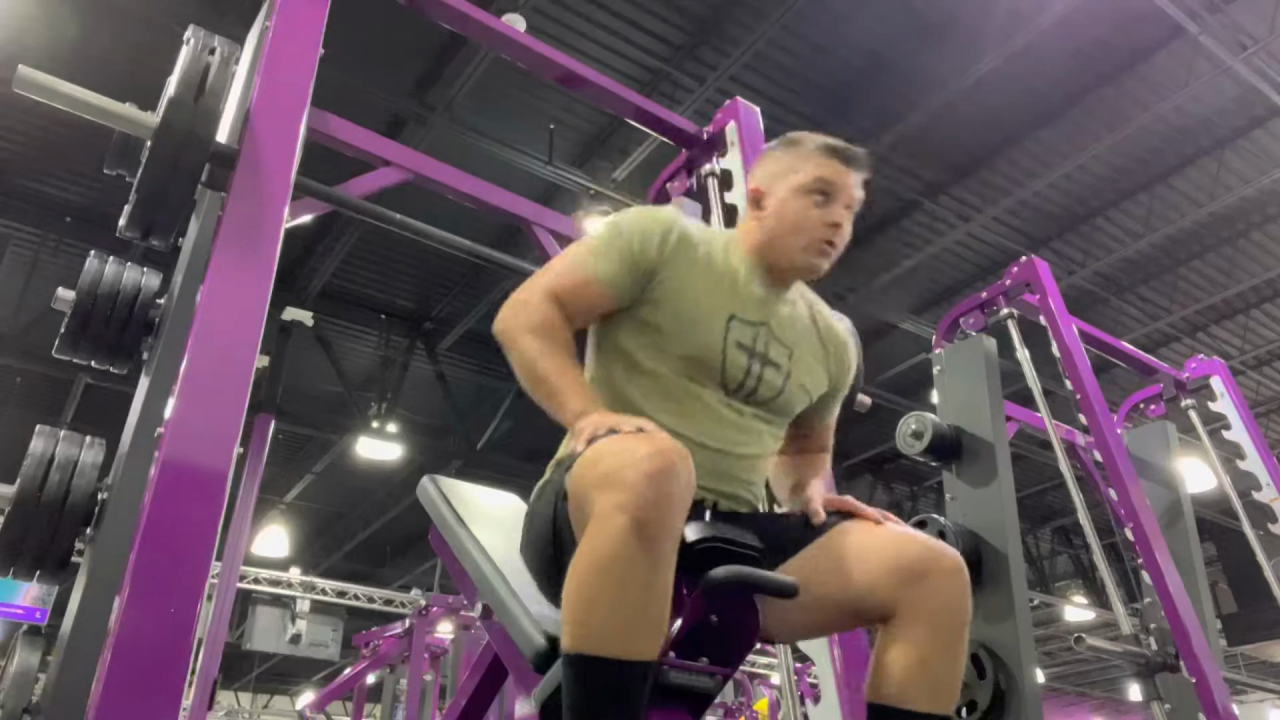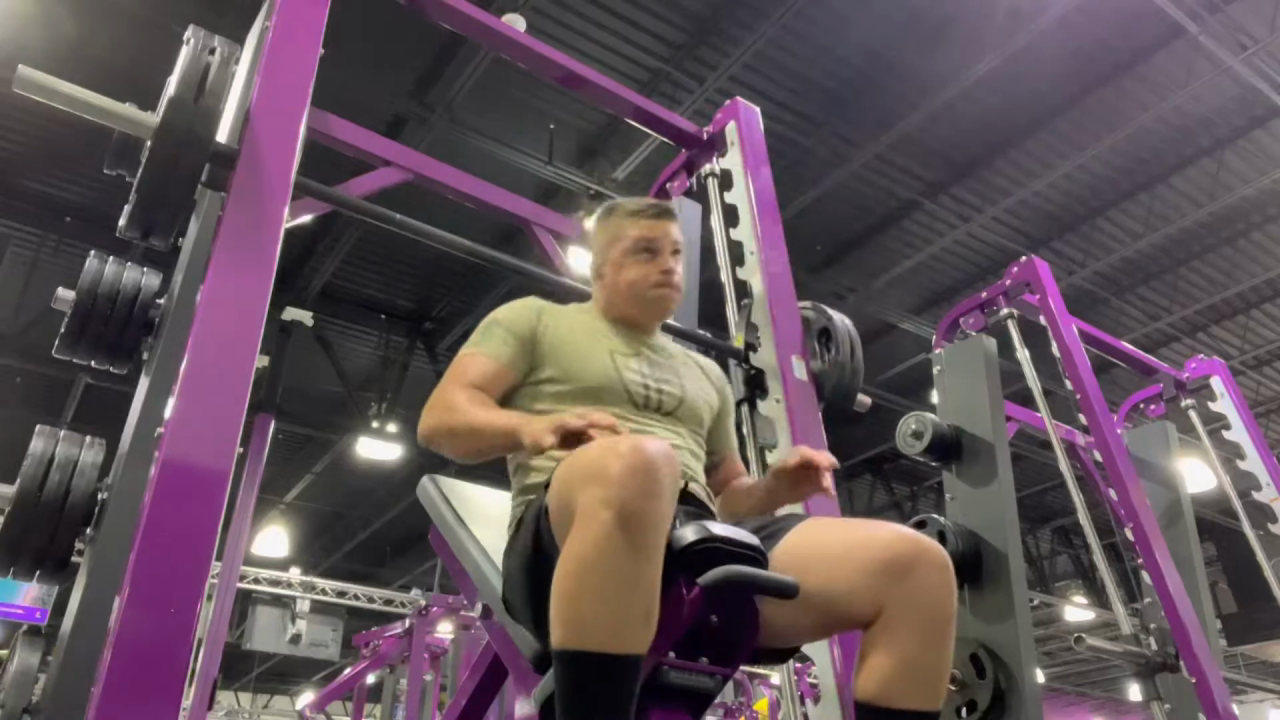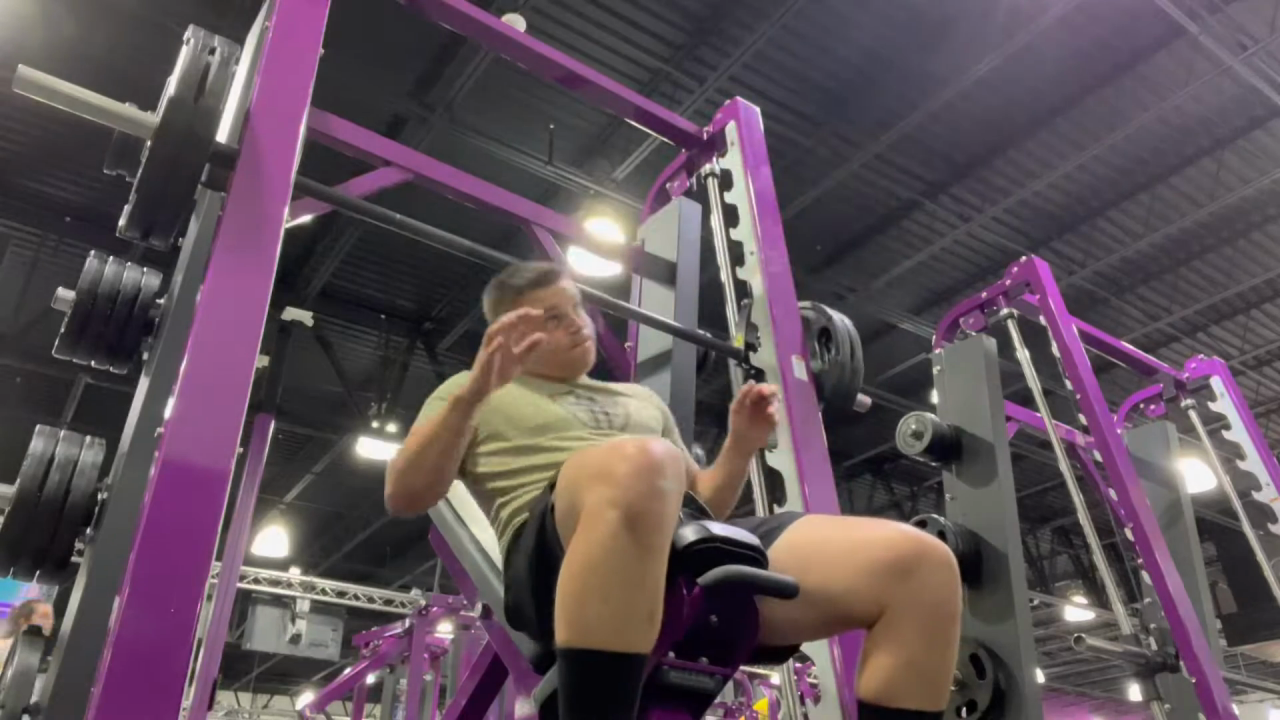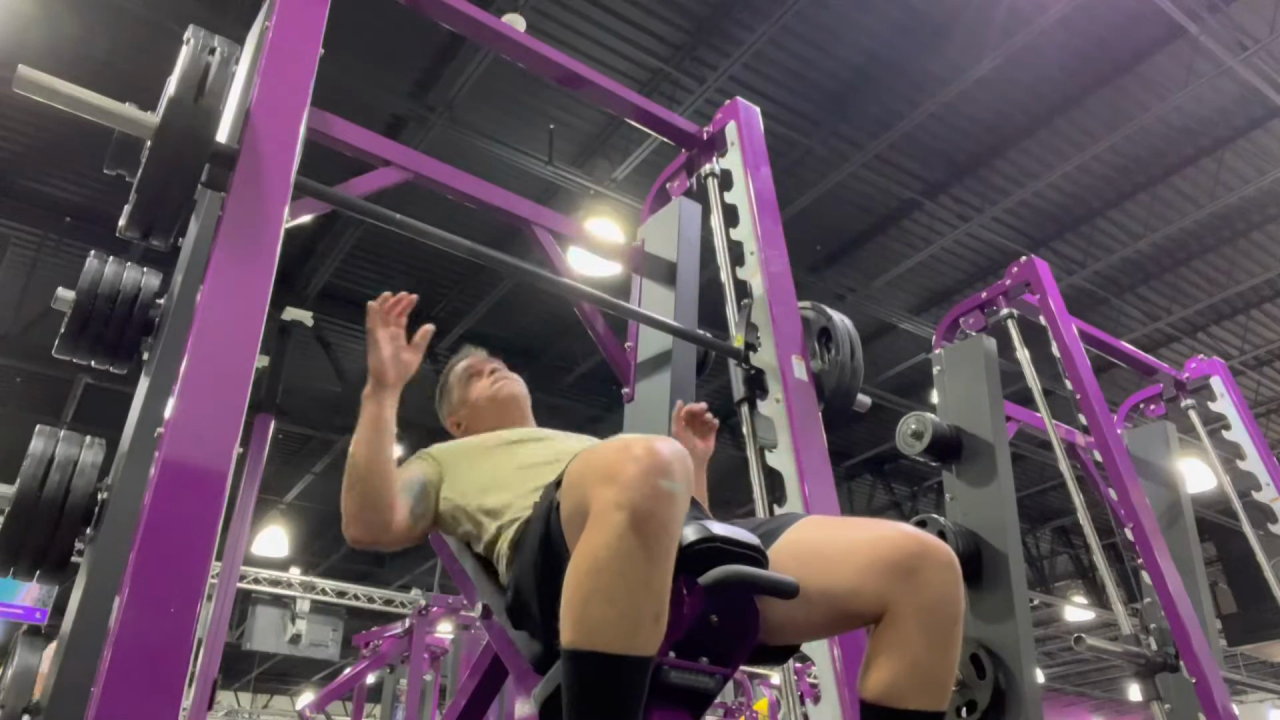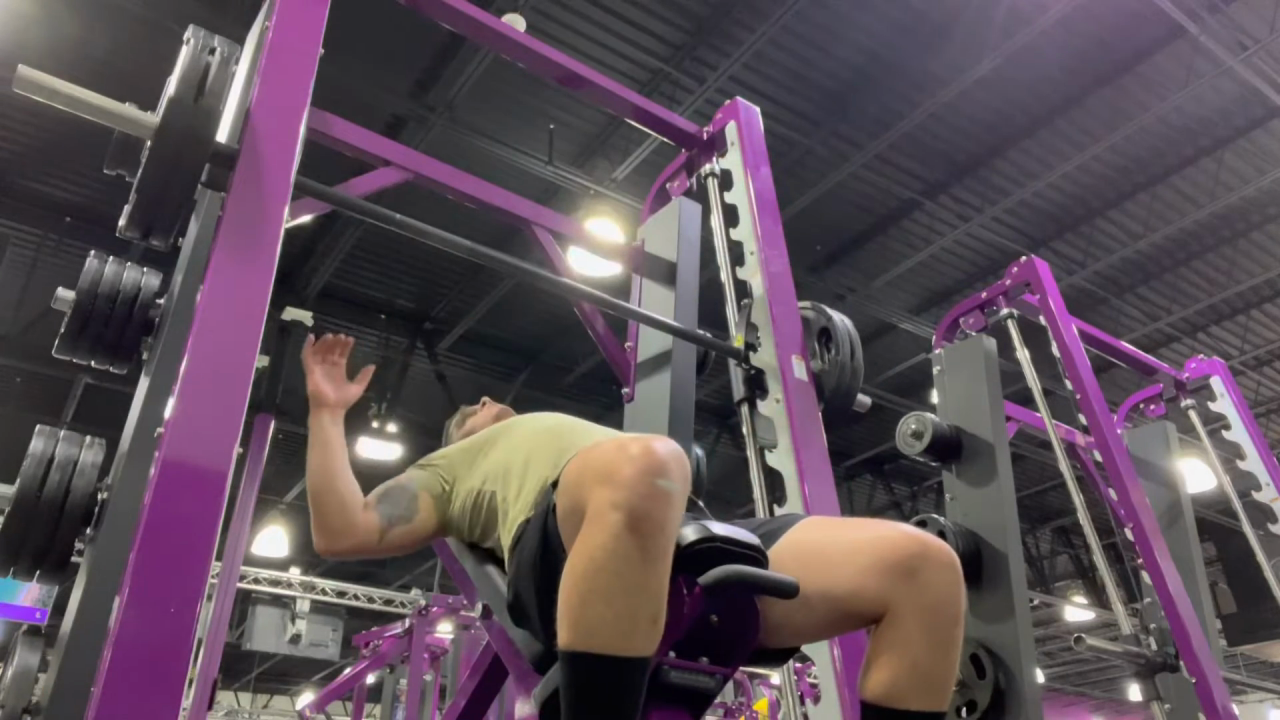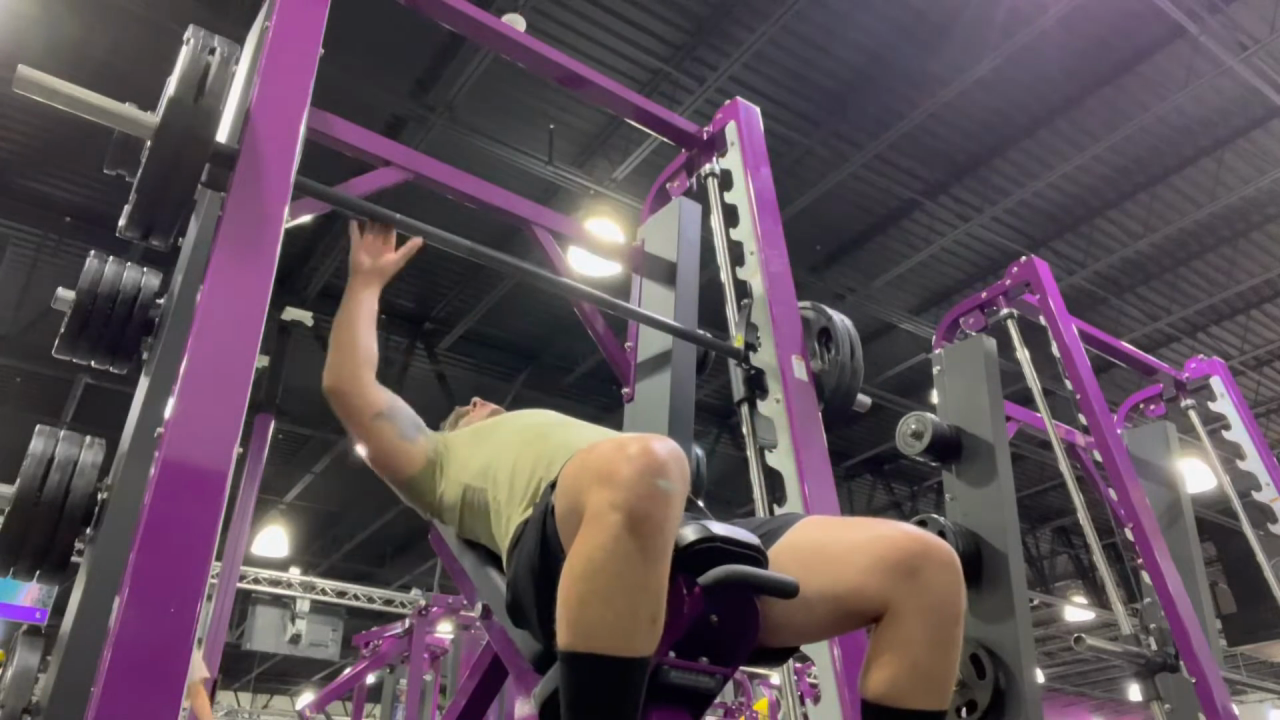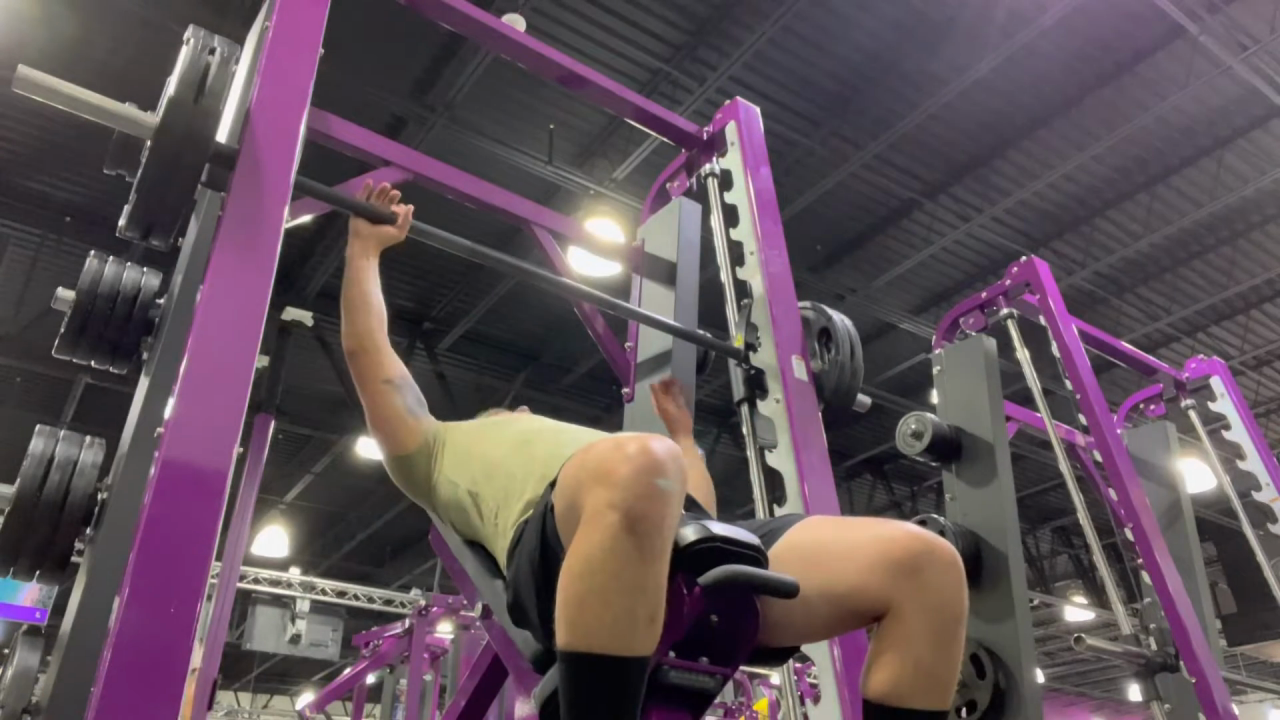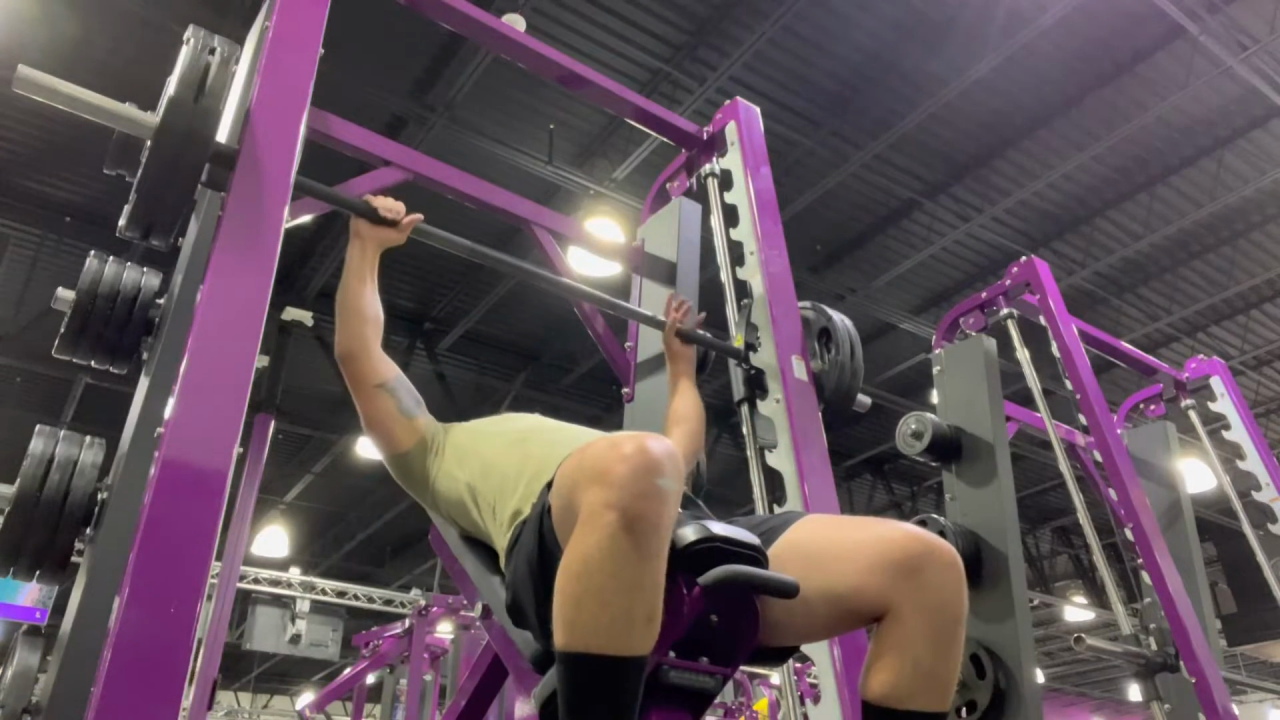
dt=0.4s
person 1, frame 1
left shoulder: (831, 341)
right shoulder: (663, 240)
right elbow: (523, 313)
left wrist: (810, 492)
right wrist: (589, 412)
right hip: (599, 508)
left knee: (936, 573)
right knee: (649, 467)
person 1, frame 2
left shoulder: (704, 373)
right shoulder: (534, 322)
right elbow: (441, 417)
left wrist: (773, 487)
right wrist: (533, 427)
right hip: (574, 546)
left knee: (917, 565)
right knee: (634, 464)
person 1, frame 3
left shoulder: (641, 399)
right shoulder: (474, 391)
right elbow: (403, 493)
left wrist: (741, 446)
right wrist: (474, 391)
right hip: (566, 555)
left knee: (921, 564)
right knee: (639, 465)
person 1, frame 4
left shoulder: (589, 443)
right shoulder: (445, 462)
right elbow: (369, 527)
left wrist: (695, 461)
right wrist: (383, 386)
left hip: (687, 550)
right hip: (562, 553)
left knee: (923, 565)
right knee: (646, 466)
person 1, frame 5
left shoulder: (588, 438)
right shoulder: (451, 471)
right elbow: (341, 532)
right wrist: (326, 410)
right hip: (568, 553)
left knee: (923, 567)
right knee: (645, 464)
person 1, frame 6
right shoulder: (442, 460)
right elbow: (347, 387)
right wrist: (366, 281)
right hip: (571, 548)
left knee: (924, 565)
right knee: (643, 467)
person 1, frame 7
right shoulder: (437, 450)
right elbow: (366, 350)
left wrist: (680, 433)
right wrist: (365, 247)
left hip: (685, 541)
right hip: (564, 550)
left knee: (926, 564)
right knee: (640, 468)
person 1, frame 8
right shoulder: (438, 447)
left elbow: (686, 445)
right elbow: (357, 352)
left wrist: (680, 364)
right wrist: (366, 245)
left hip: (682, 535)
right hip: (561, 551)
left knee: (925, 565)
right knee: (635, 466)
